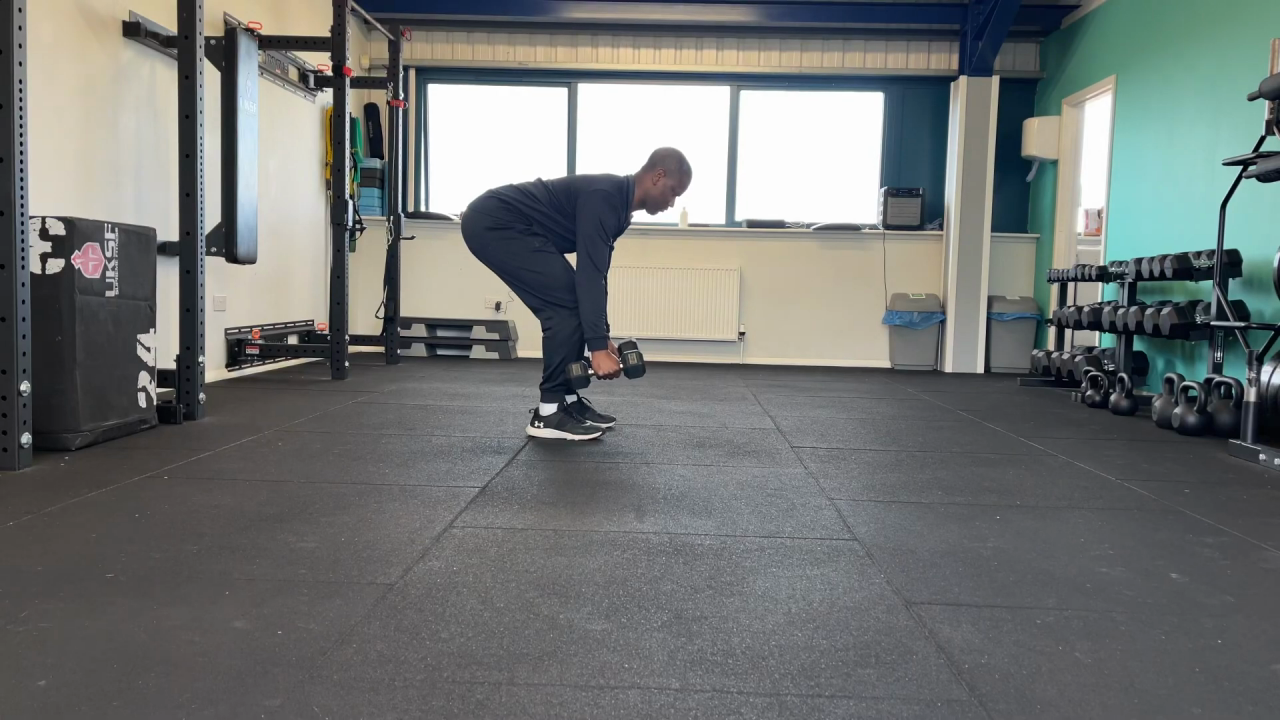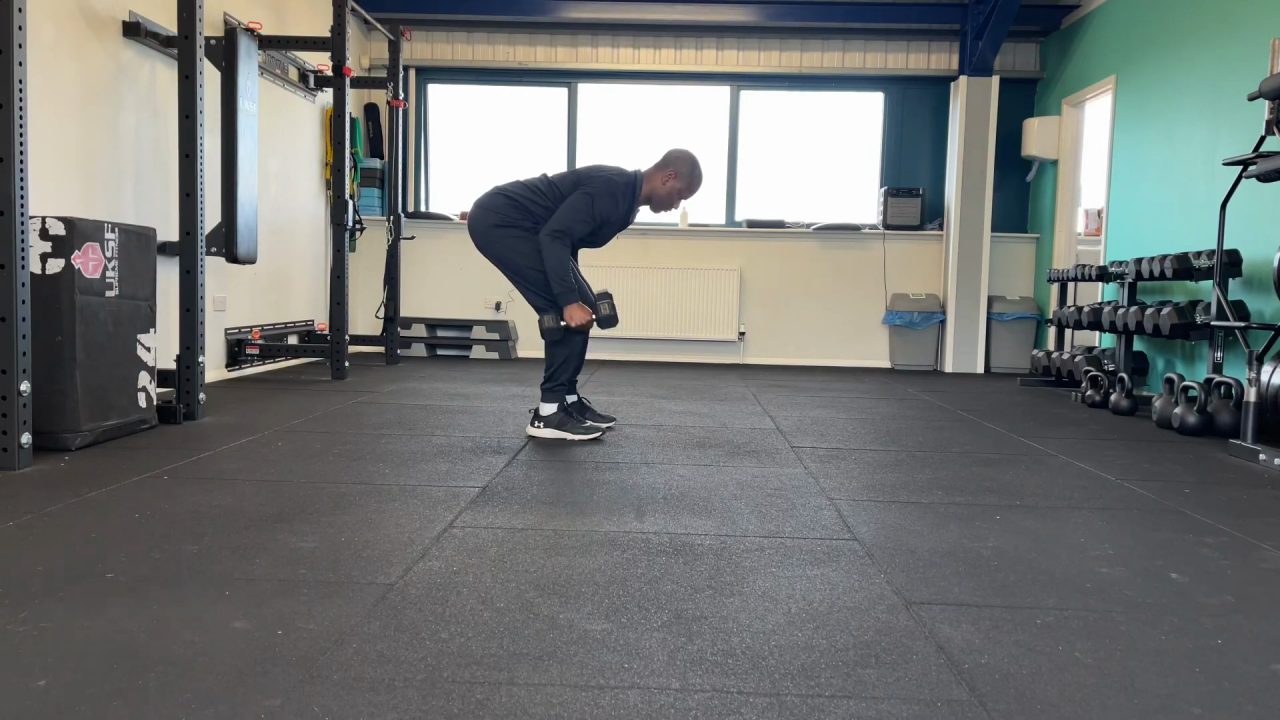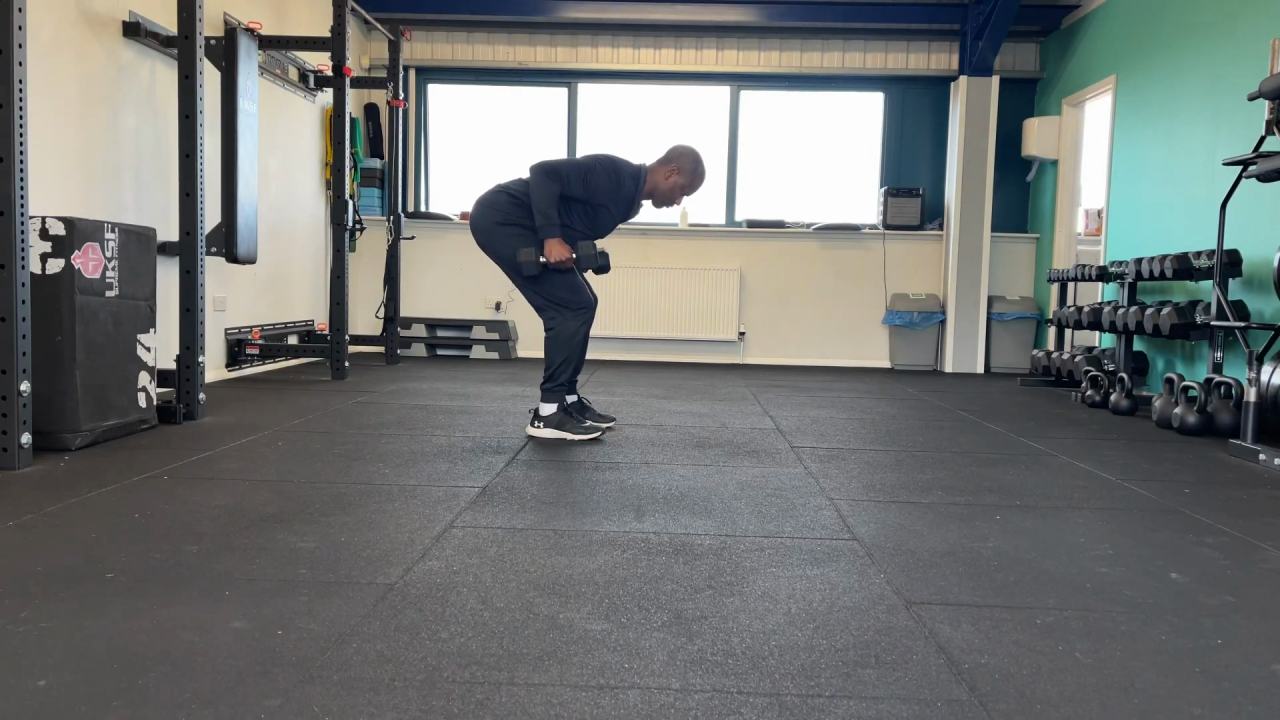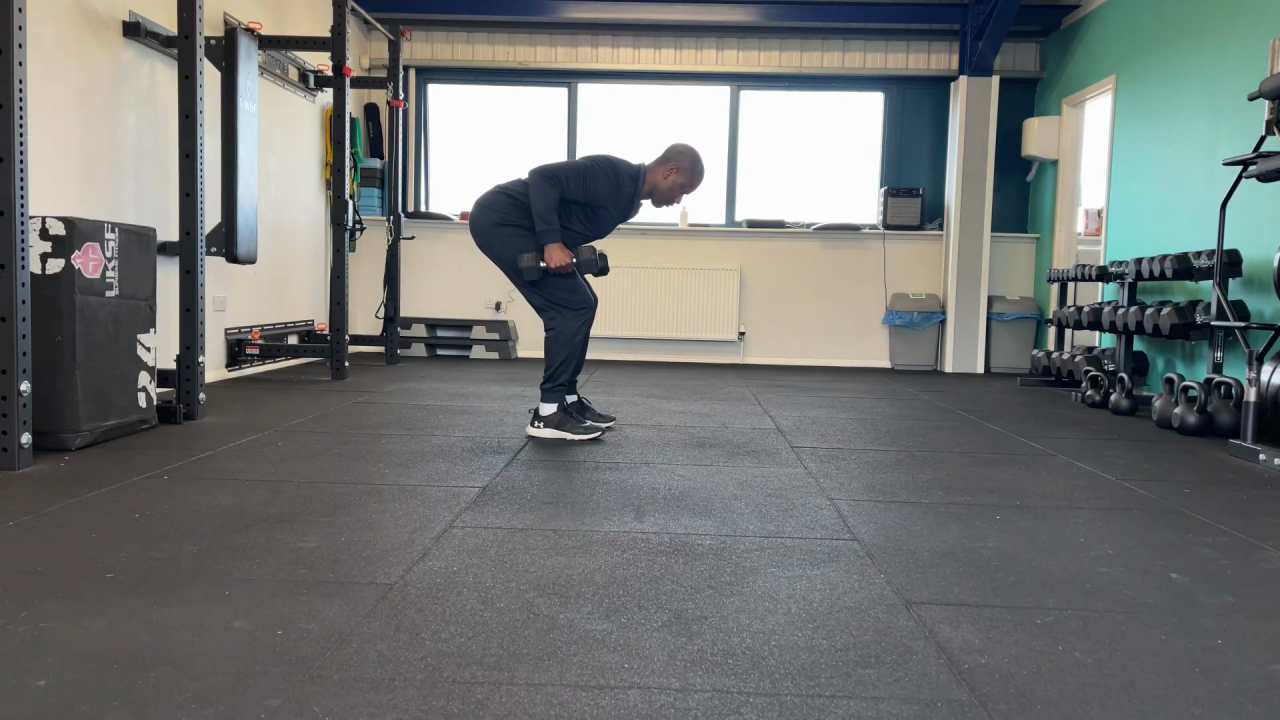
dt=0.7s
person 1, frame 1
left shoulder: (618, 204)
right shoulder: (605, 198)
left elbow: (595, 273)
right elbow: (590, 274)
left wrist: (601, 337)
right wrist: (598, 347)
left hip: (501, 224)
right hip: (493, 222)
left knee: (569, 305)
right knee: (568, 305)
left ankle: (566, 400)
right ankle: (549, 413)
person 1, frame 2
left shoulder: (626, 200)
right shoulder: (613, 188)
left elbow: (565, 235)
right elbow: (553, 235)
left wrist: (577, 299)
right wrist: (569, 302)
left hip: (508, 222)
right hip: (499, 220)
left knee: (580, 305)
right knee: (571, 310)
left ankle: (567, 400)
right ankle: (549, 413)
person 1, frame 3
left shoulder: (629, 198)
right shoulder: (615, 176)
right elbow: (544, 172)
right wrist: (551, 237)
left hip: (513, 222)
right hip: (500, 218)
left knee: (580, 305)
right knee: (572, 307)
left ankle: (566, 400)
right ankle: (549, 413)
person 1, frame 4
left shoulder: (629, 197)
right shoulder: (613, 176)
right elbow: (543, 177)
left wrist: (568, 251)
right wrist: (551, 242)
left hip: (518, 224)
right hip: (499, 219)
left knee: (581, 304)
right knee: (572, 307)
left ankle: (567, 401)
right ankle: (548, 414)
